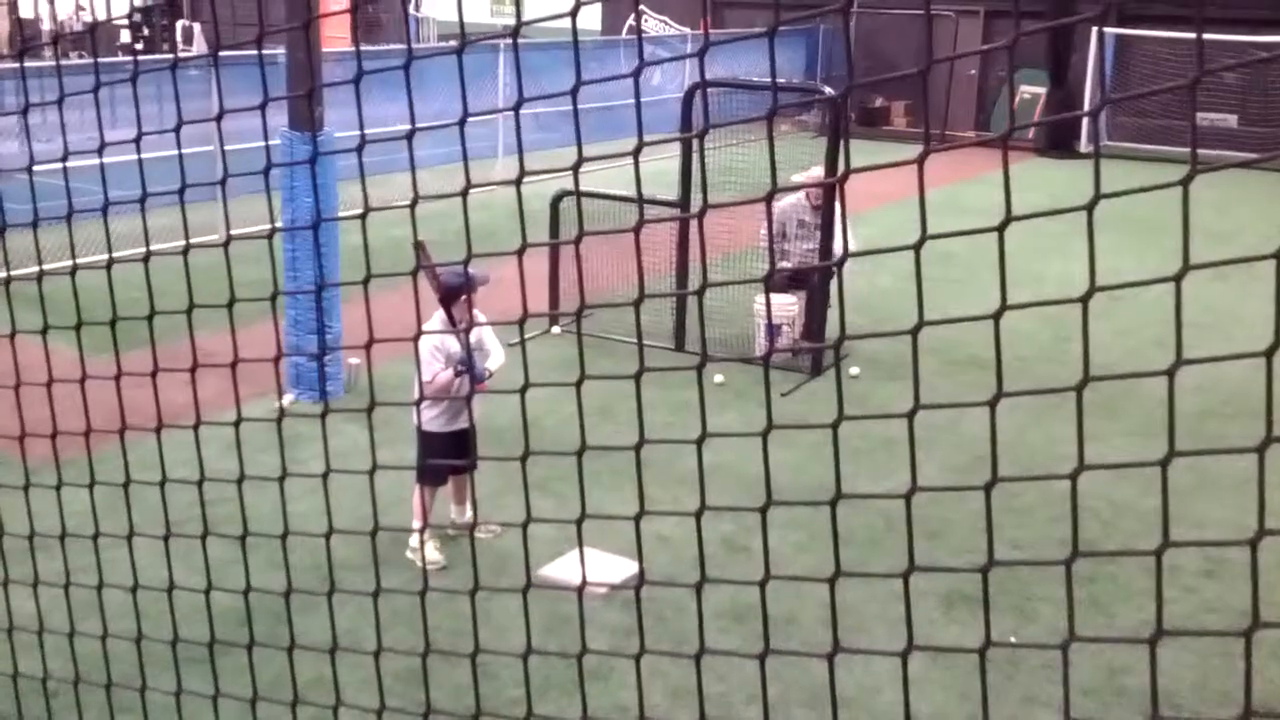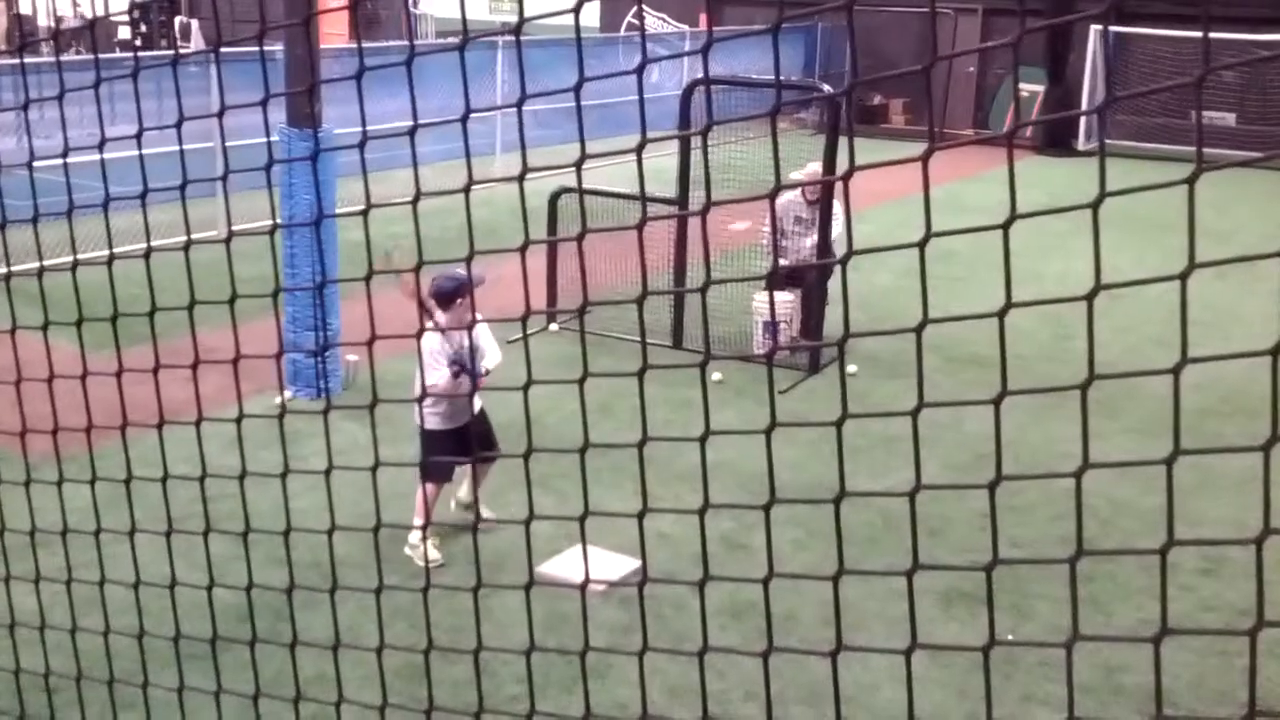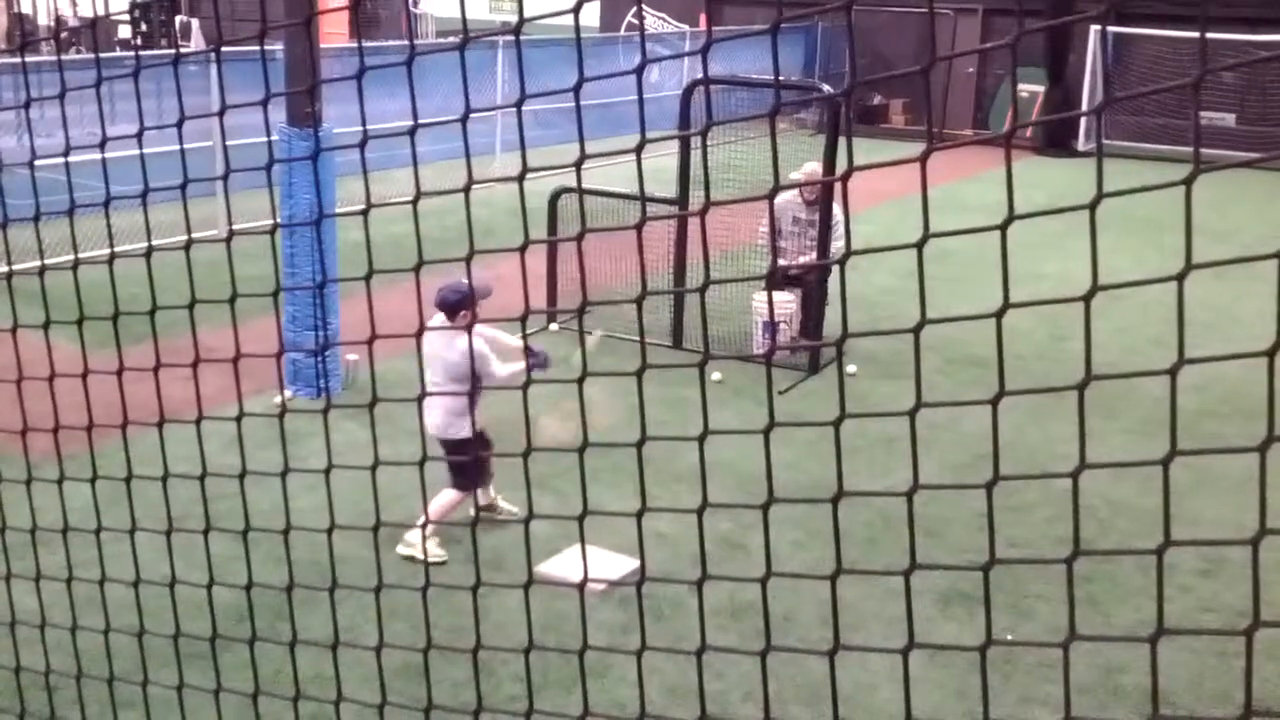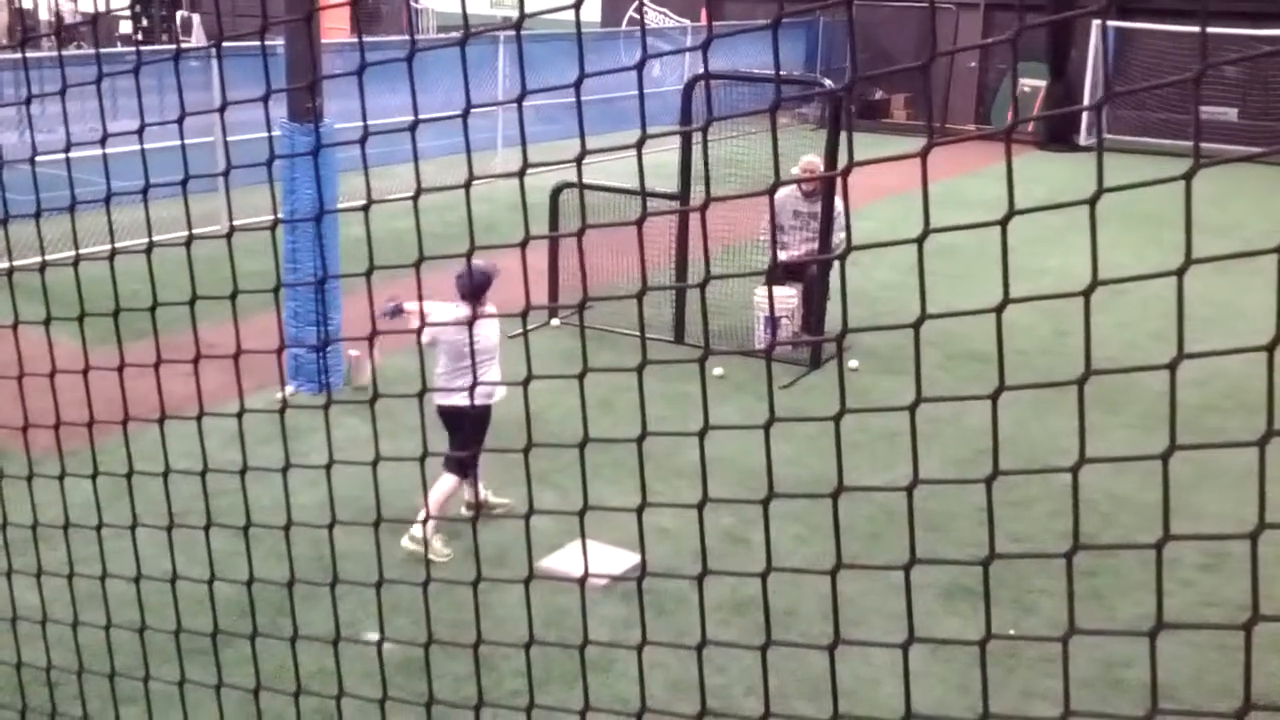
dt=0.3s
person 1, frame 1
left shoulder: (477, 320)
right shoulder: (432, 336)
left elbow: (497, 352)
right elbow: (429, 387)
left wrist: (485, 371)
right wrist: (457, 369)
left hip: (463, 413)
right hip: (436, 420)
left knee: (463, 469)
right knee: (430, 480)
left ankle: (462, 518)
right ankle: (419, 538)
person 1, frame 2
left shoulder: (474, 320)
right shoulder: (433, 339)
left elbow: (493, 353)
right elbow: (435, 388)
left wrist: (480, 370)
right wrist: (454, 371)
left hip: (469, 406)
right hip: (437, 417)
left knee: (486, 454)
right knee: (435, 477)
left ankle: (467, 498)
right ankle: (418, 536)
person 1, frame 3
left shoulder: (436, 323)
right shoulder: (471, 347)
left elbow: (480, 331)
right elbow: (498, 375)
left wrist: (521, 345)
right wrist: (529, 363)
left hip: (440, 413)
right hip: (455, 423)
left knee: (481, 456)
right knee: (465, 483)
left ankle: (486, 502)
right ankle: (418, 535)
person 1, frame 4
left shoulder: (439, 320)
right shoulder: (489, 315)
left elbow: (423, 338)
right elbow: (454, 310)
left wrist: (402, 307)
right wrist: (406, 307)
left hip: (445, 399)
right hip: (477, 401)
left knee: (467, 449)
right knee: (458, 465)
left ankle: (476, 497)
right ankle: (422, 528)
person 2, frame 1
left shoulder: (835, 210)
right shoulder: (787, 205)
left elbow: (841, 242)
right elbow: (768, 235)
right wrist: (778, 261)
left hip: (817, 267)
right hip: (788, 265)
right knee: (775, 284)
person 2, frame 2
left shoulder: (833, 207)
right shoulder: (785, 201)
left elbow: (831, 233)
right elbow: (769, 232)
left wrist: (810, 243)
right wrist: (777, 258)
left hip: (816, 265)
right hip: (787, 263)
left knee: (814, 283)
right knee: (773, 280)
left ankle: (810, 337)
person 2, frame 3
left shoulder: (831, 210)
right shoulder: (783, 201)
left elbow: (836, 246)
right elbow: (766, 232)
left wrist: (806, 261)
right wrist: (776, 257)
left hip: (814, 265)
right hip: (784, 262)
left knee: (814, 283)
right knee: (773, 279)
left ankle: (810, 337)
person 2, frame 4
left shoulder: (832, 202)
right shoulder: (782, 196)
left elbow: (838, 238)
right elbow: (768, 229)
left wrist: (810, 249)
right wrist: (778, 251)
left hip: (816, 257)
right hip: (786, 256)
left knee: (815, 276)
right knee: (773, 273)
left ankle: (811, 331)
